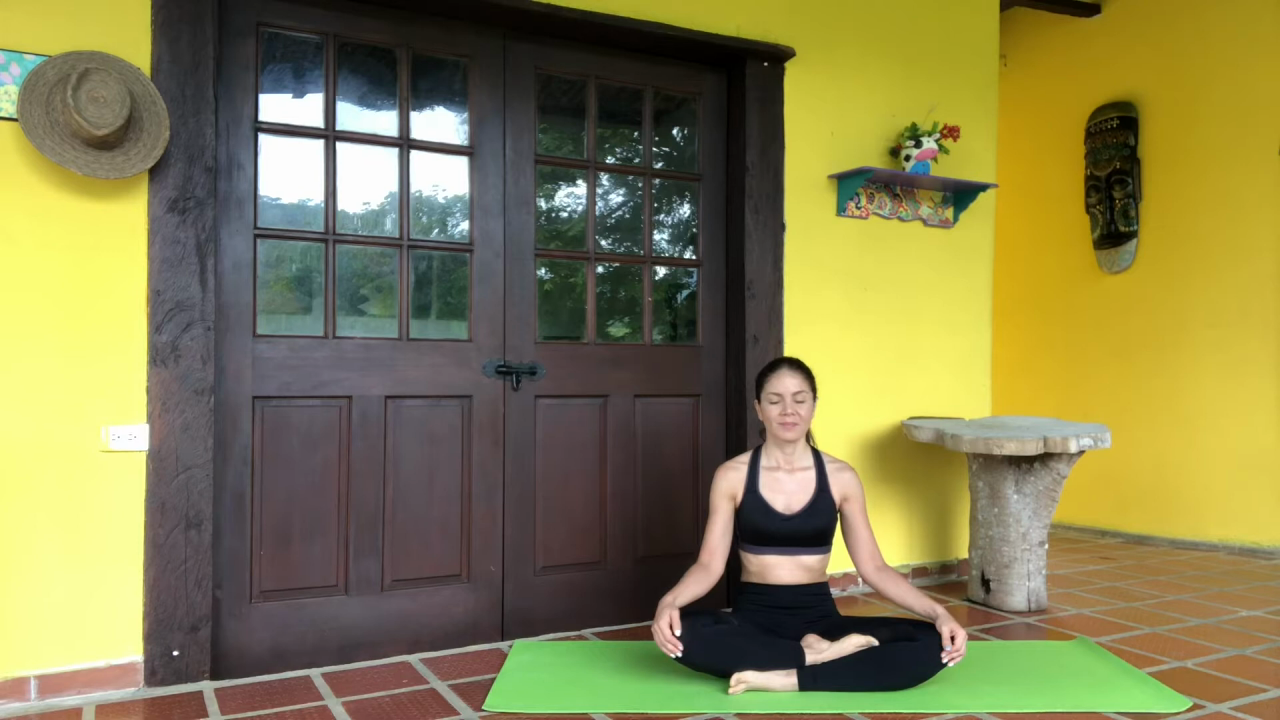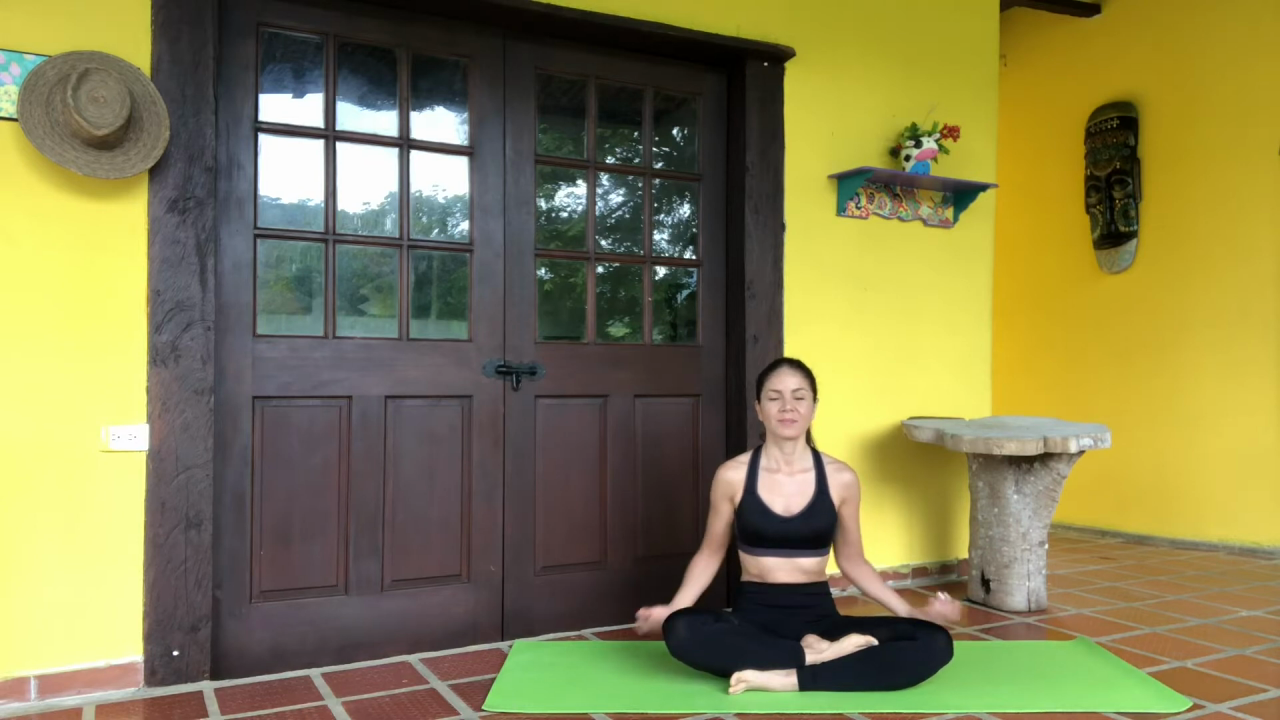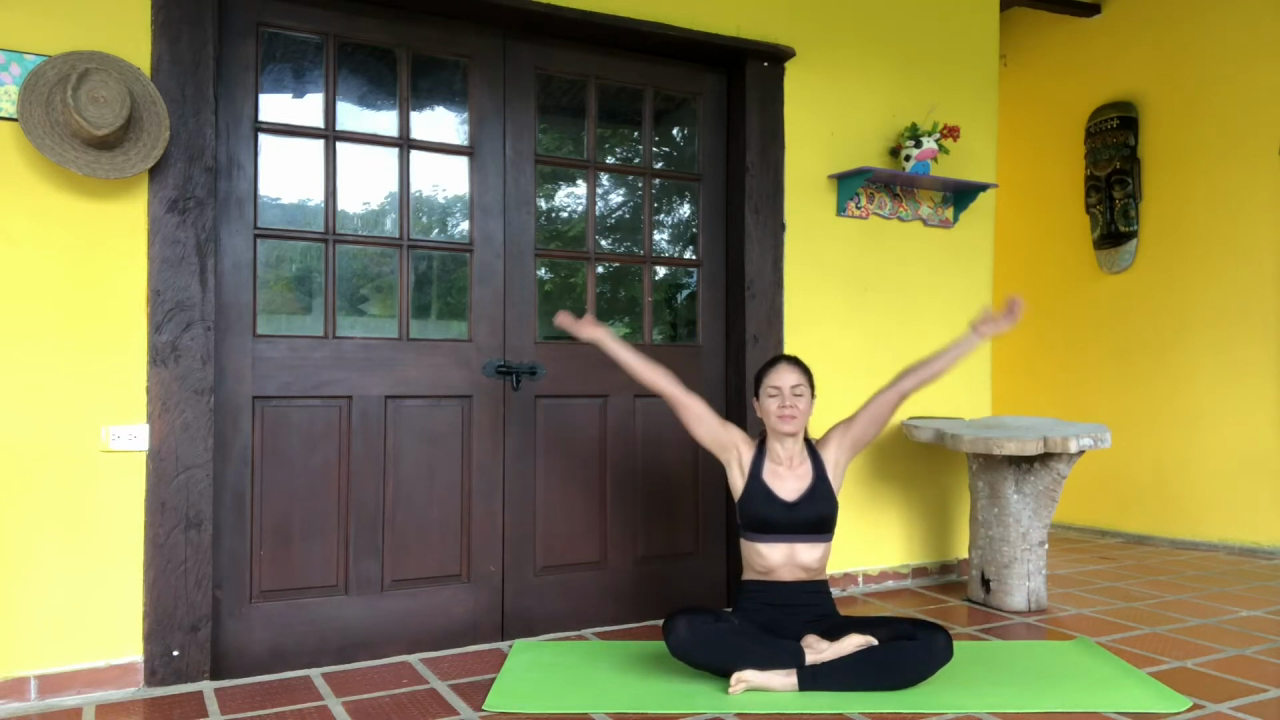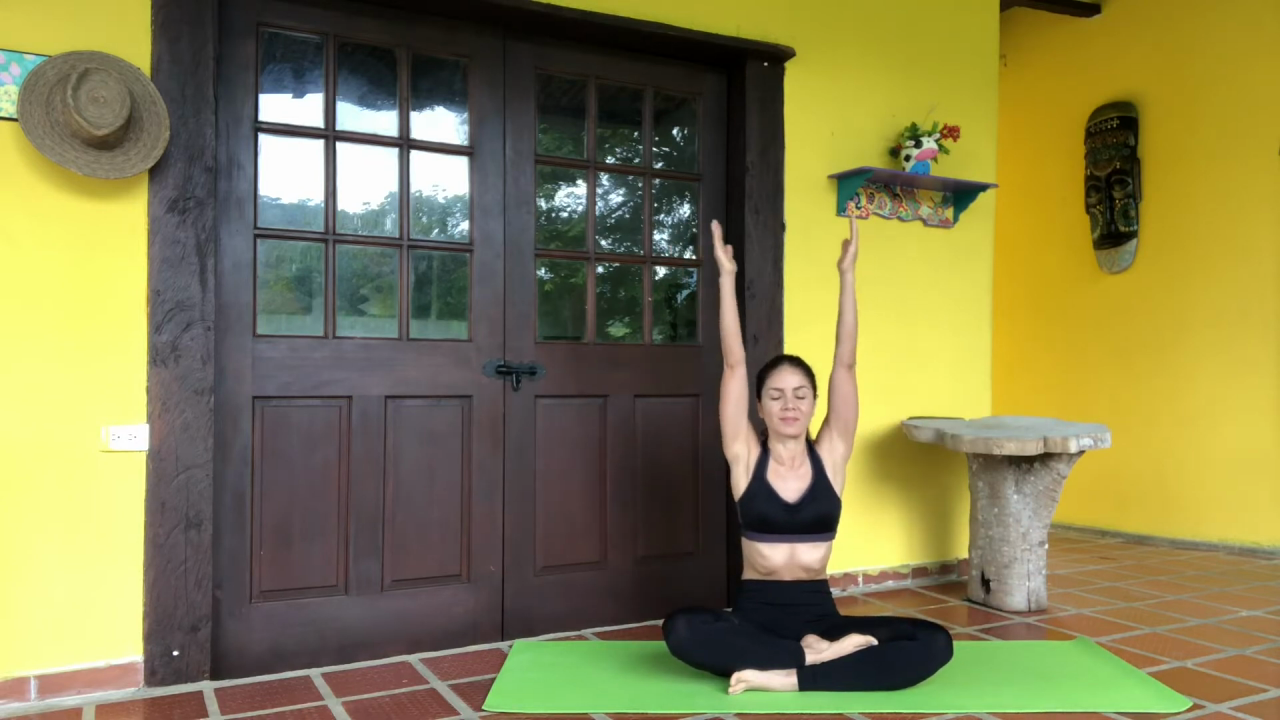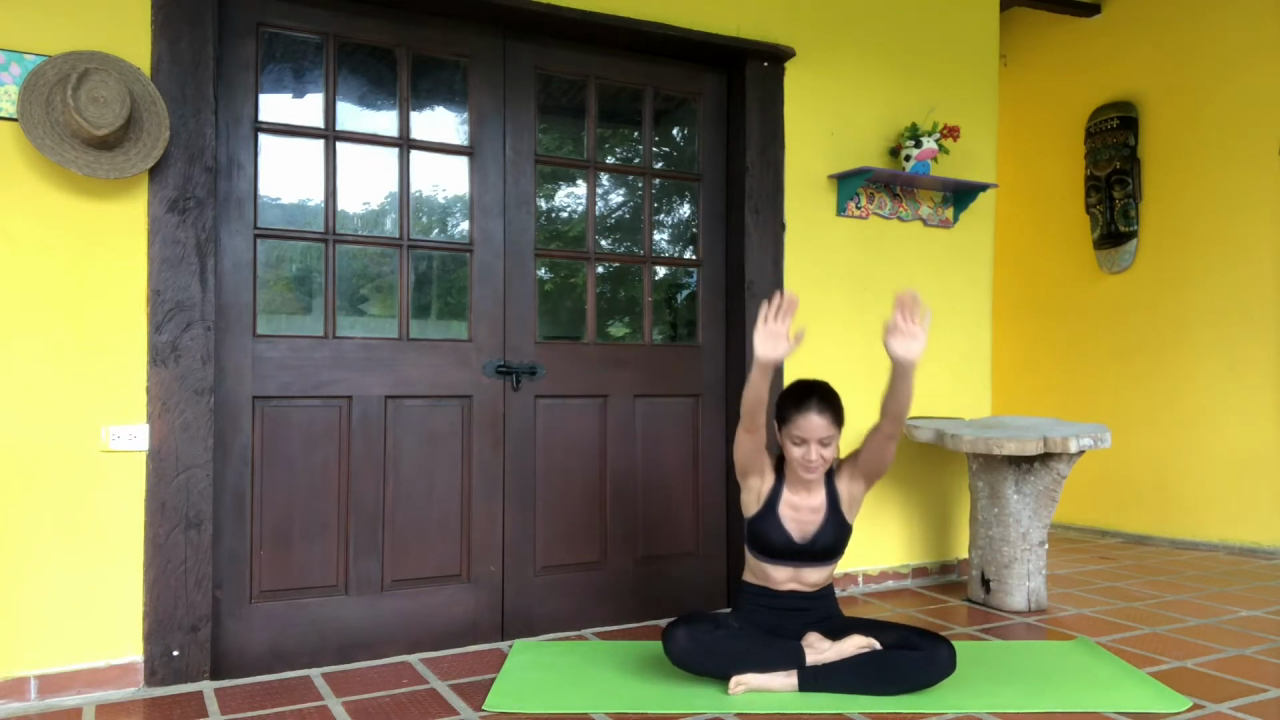
dt=1s
person 1, frame 1
left shoulder: (841, 477)
right shoulder: (732, 475)
left elbow: (873, 567)
right elbow: (710, 564)
left wrist: (937, 612)
right wrist: (670, 601)
left hip: (818, 617)
right hip: (753, 618)
left knee: (931, 646)
right knee: (686, 634)
left ankle: (789, 677)
right ankle: (815, 654)
person 1, frame 2
left shoulder: (841, 478)
right shoulder: (733, 475)
left elbow: (851, 559)
right elbow: (711, 552)
left wrist: (908, 610)
right wrist: (674, 607)
left hip: (818, 616)
right hip: (752, 617)
left knee: (934, 643)
right knee: (682, 630)
left ankle: (787, 677)
right ankle: (816, 654)
person 1, frame 3
left shoulder: (832, 454)
right shoulder: (739, 454)
left elbow: (899, 390)
right elbow: (673, 392)
left wrist: (975, 335)
right wrist: (603, 338)
left hip: (818, 612)
right hip: (753, 614)
left knee: (934, 644)
right knee: (682, 630)
left ankle: (787, 674)
right ankle: (817, 653)
person 1, frame 4
left shoulder: (830, 456)
right shoulder: (746, 456)
left elbow: (845, 364)
right elbow: (734, 365)
left wrist: (846, 274)
right wrist: (726, 276)
left hip: (819, 612)
right hip: (755, 614)
left knee: (934, 644)
right knee: (682, 630)
left ankle: (786, 676)
right ankle: (816, 656)
person 1, frame 5
left shoulder: (849, 482)
right shoulder: (759, 478)
left elbow: (889, 430)
right elbow: (750, 425)
left wrist: (903, 365)
right wrist: (764, 364)
left hip: (822, 617)
right hip: (756, 617)
left knee: (937, 656)
right knee: (682, 639)
left ankle: (786, 676)
right ankle: (815, 654)
